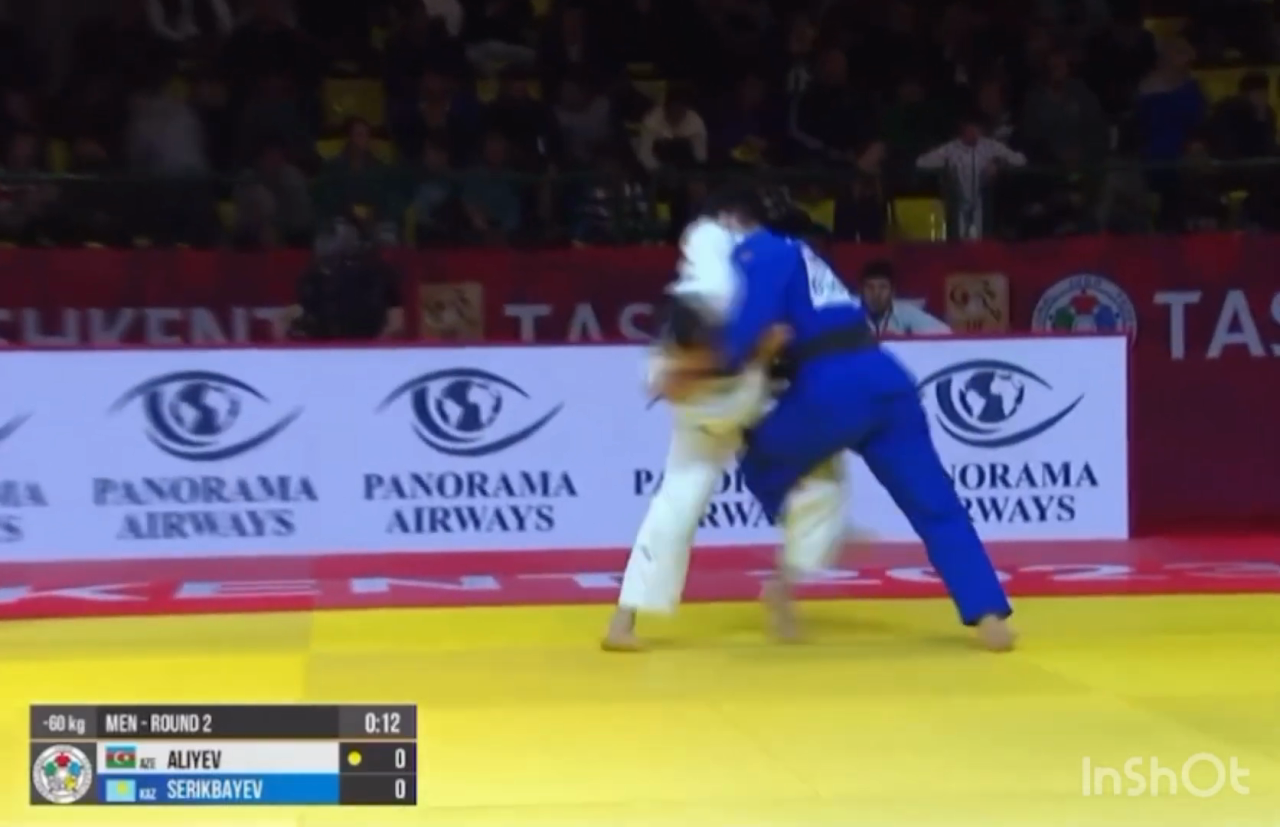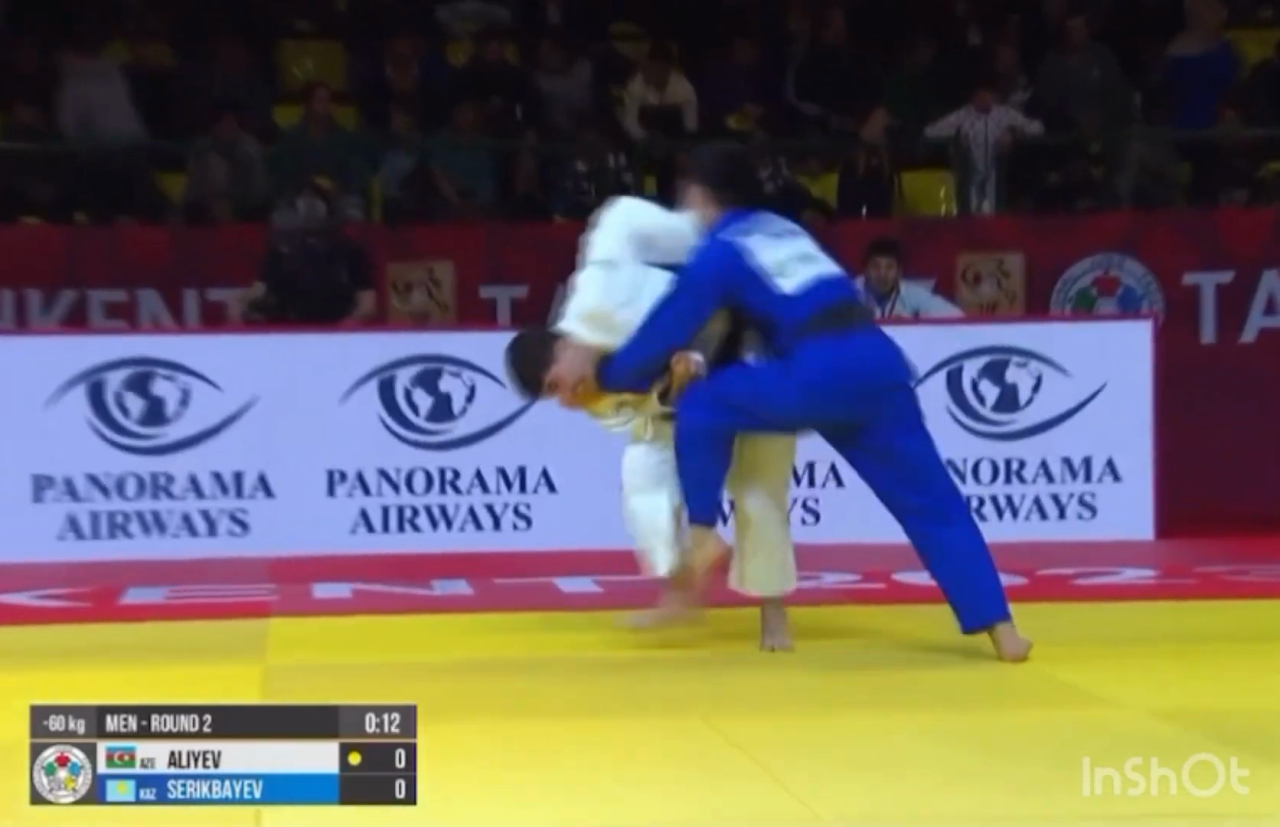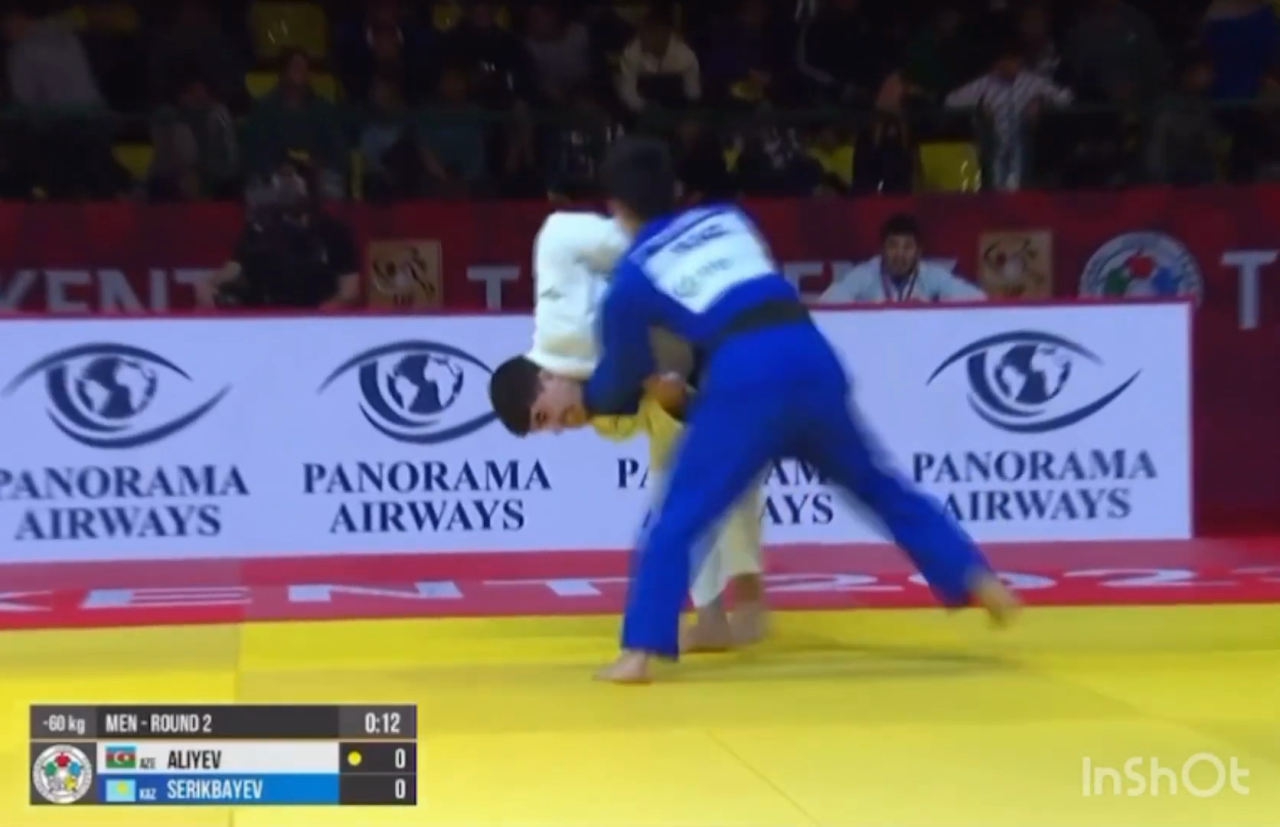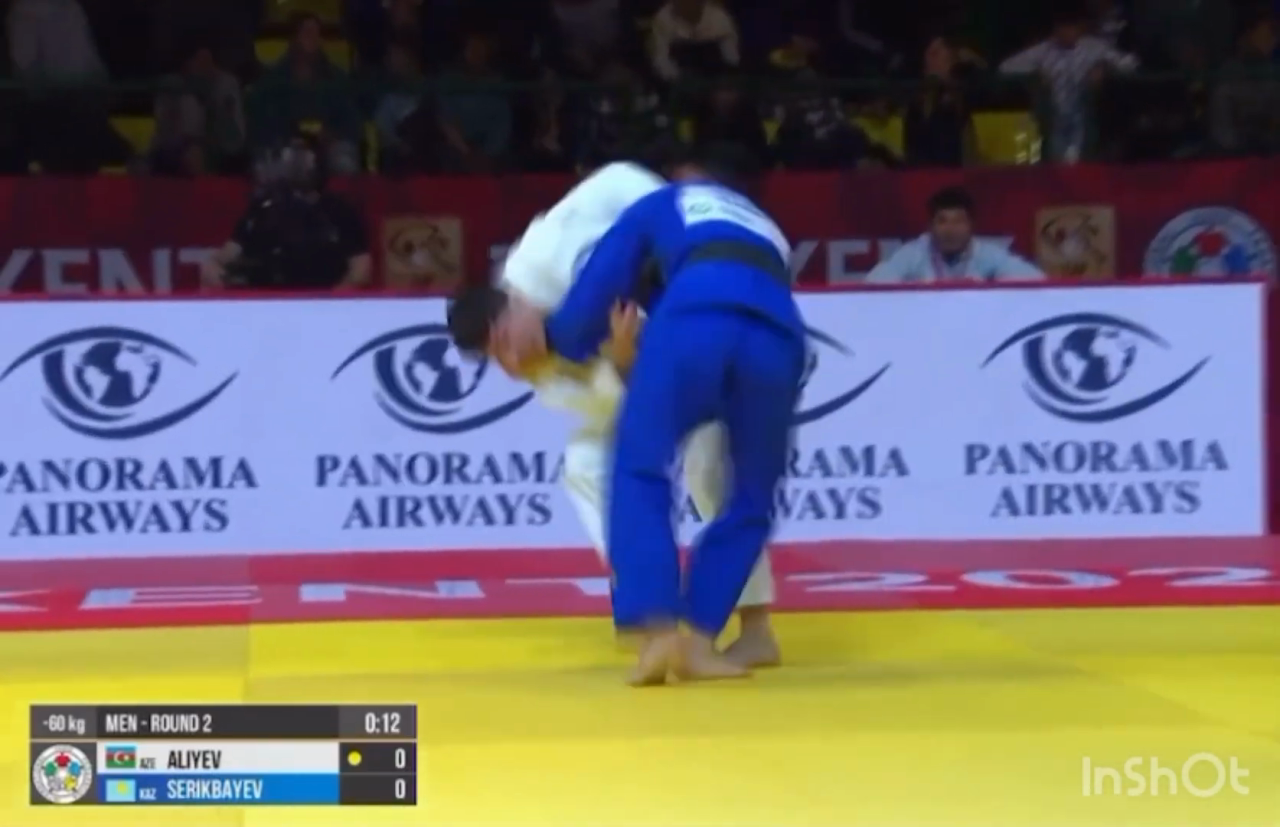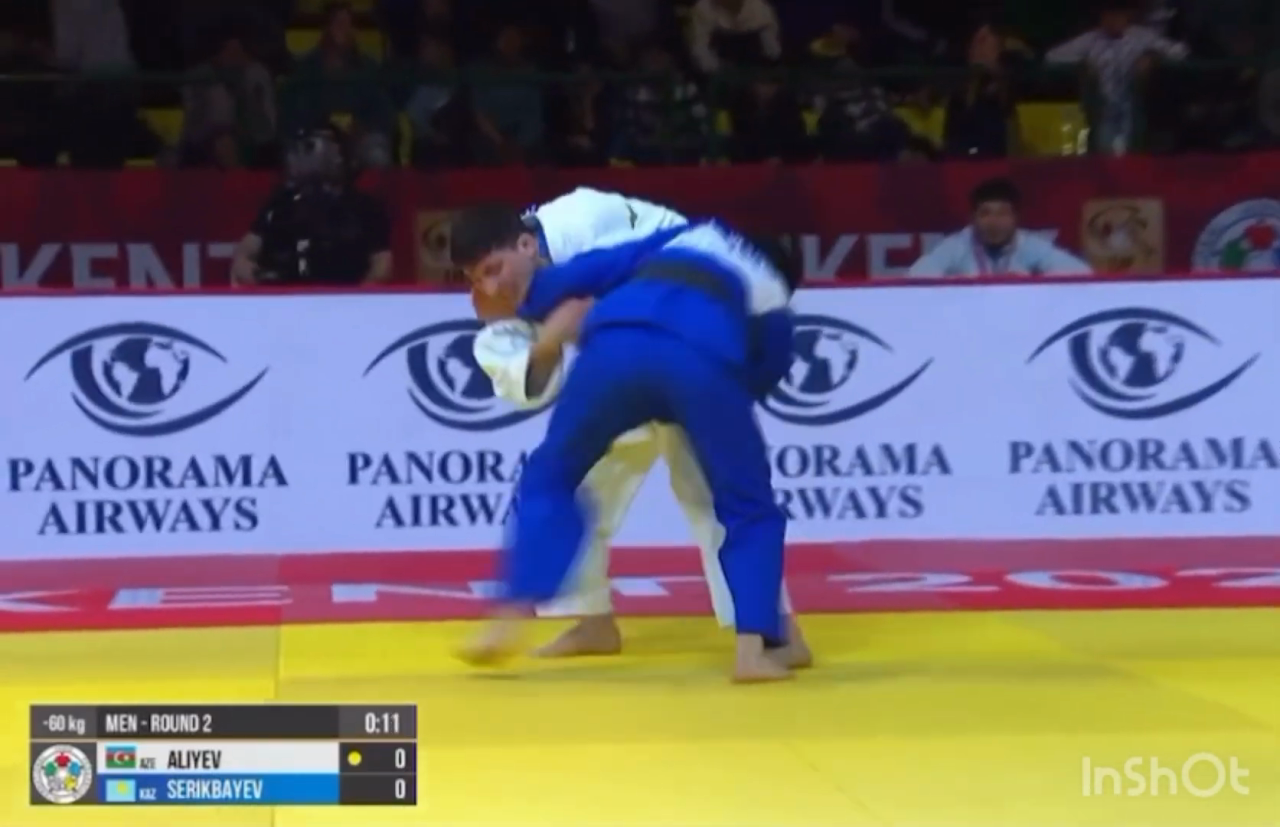
dt=0.2s
person 1, frame 1
left shoulder: (759, 254)
right shoulder: (789, 253)
left elbow: (757, 312)
left wrist: (714, 358)
left hip: (843, 388)
right hip: (886, 380)
left knee: (762, 463)
right knee: (934, 505)
right ankle: (992, 618)
person 1, frame 2
left shoulder: (719, 248)
right shoulder: (780, 227)
left elbow: (662, 335)
left wrist: (597, 371)
left hip: (815, 373)
right hip: (872, 361)
left knee: (698, 406)
right knee: (928, 499)
left ankle: (702, 539)
right ankle: (999, 626)
person 1, frame 3
left shoulder: (629, 276)
right shoulder: (722, 223)
left elbow: (613, 389)
left wrist: (580, 398)
right hip: (816, 364)
left knee: (678, 519)
right knee: (881, 488)
left ankle: (640, 650)
right ankle: (975, 581)
person 1, frame 4
left shoulder: (665, 202)
right shoulder: (775, 241)
left elbow: (597, 284)
left wrist: (545, 335)
left hip: (693, 322)
right hip: (774, 333)
left knee: (637, 475)
right knee: (750, 506)
left ankle: (659, 630)
right ankle: (698, 639)
person 1, frame 5
left shoulder: (695, 233)
right shoulder: (778, 317)
left elbow: (584, 273)
right elbow: (731, 391)
left wrist: (533, 301)
left hip: (621, 340)
right hip: (703, 360)
left knee: (550, 477)
right knee: (751, 511)
left ankle: (509, 618)
right ankle: (753, 650)
person 2, frame 1
left shoulder: (716, 287)
left elbow: (706, 235)
right elbow: (725, 413)
right wrist: (760, 367)
right hip: (741, 392)
left knee: (819, 482)
right knee: (684, 492)
right ankle: (627, 616)
person 2, frame 2
left shoulder: (595, 303)
right shoulder: (605, 397)
left elbow: (626, 218)
right elbow: (657, 415)
right wrist: (676, 386)
right hip: (695, 369)
left knee: (757, 482)
right knee: (645, 466)
left ankle: (773, 603)
right ankle: (679, 587)
person 2, frame 3
left shoulder: (558, 324)
left elbow: (559, 237)
right elbow: (660, 422)
right wrist: (666, 398)
right hip: (680, 366)
left ankle: (746, 596)
right ankle: (712, 615)
person 2, frame 4
left shoulder: (546, 254)
left elbow: (617, 184)
right elbow: (602, 403)
right wrist: (618, 360)
left knee: (710, 474)
right knee: (589, 466)
left ankle: (755, 627)
person 2, frame 5
left shoulder: (581, 218)
right shoulder: (505, 314)
left elbow: (673, 233)
right elbow: (520, 383)
left knee: (705, 488)
right knee: (577, 483)
left ankle: (781, 635)
right ankle: (594, 621)
